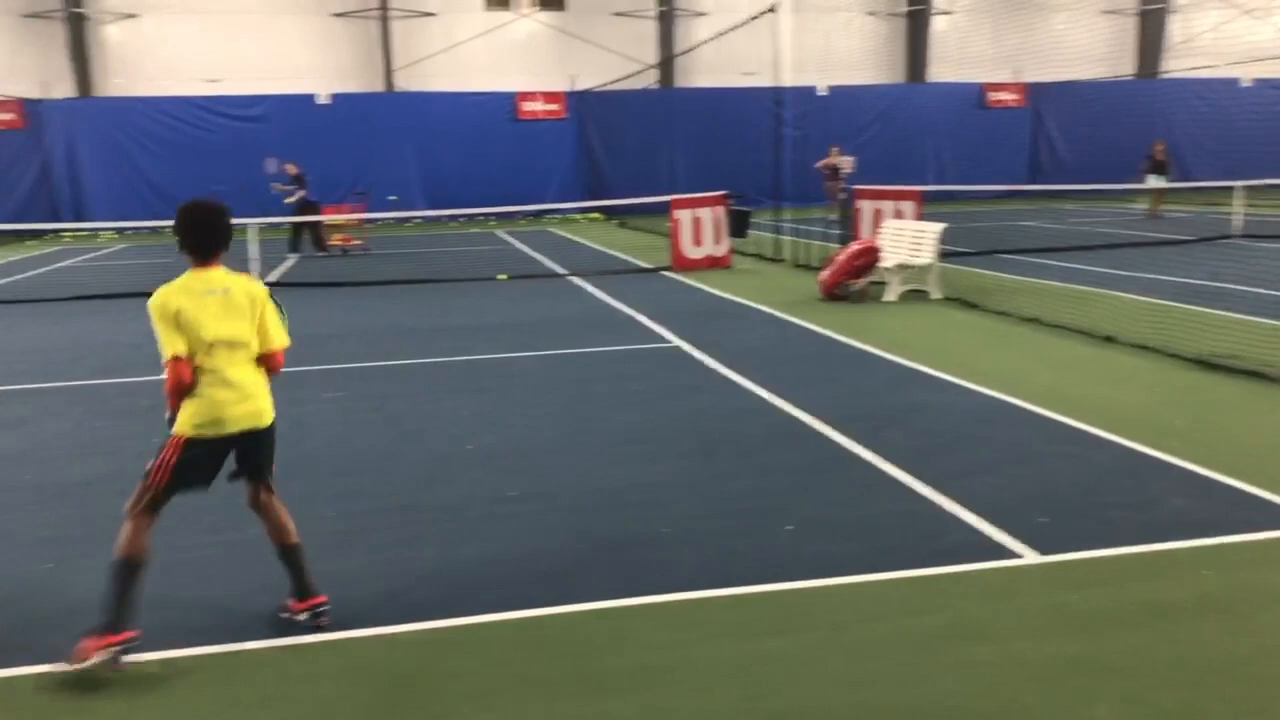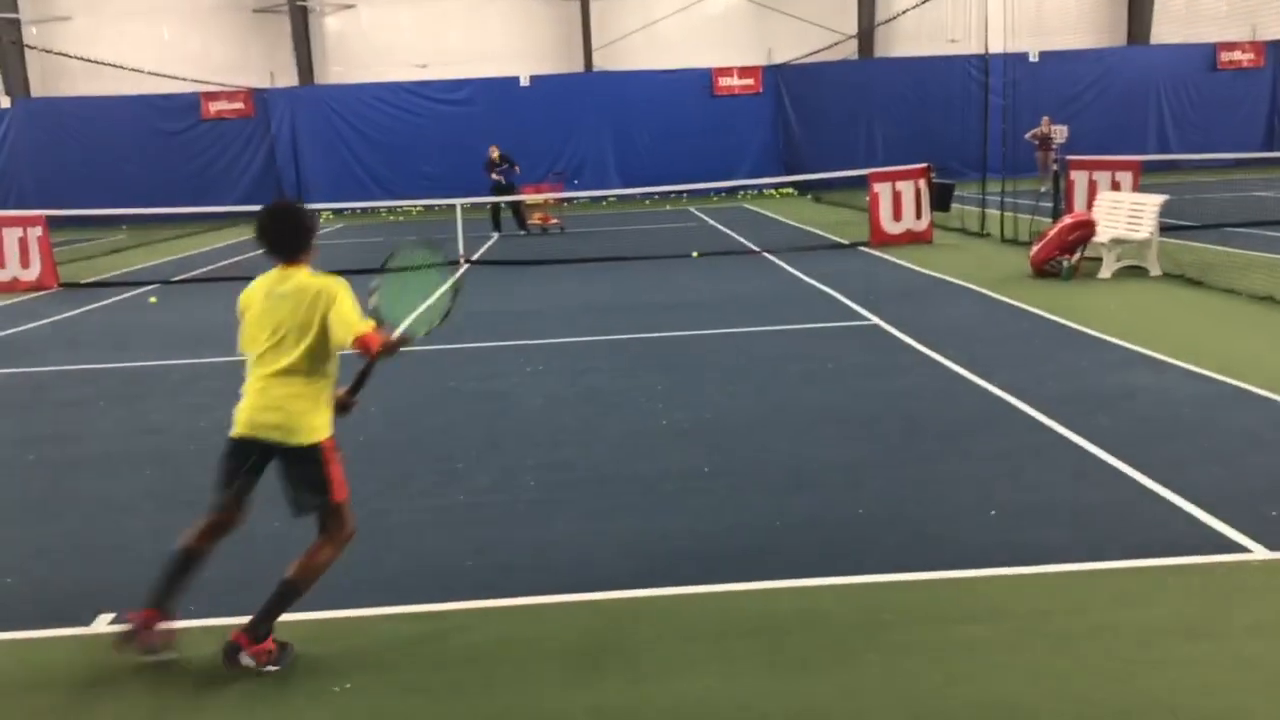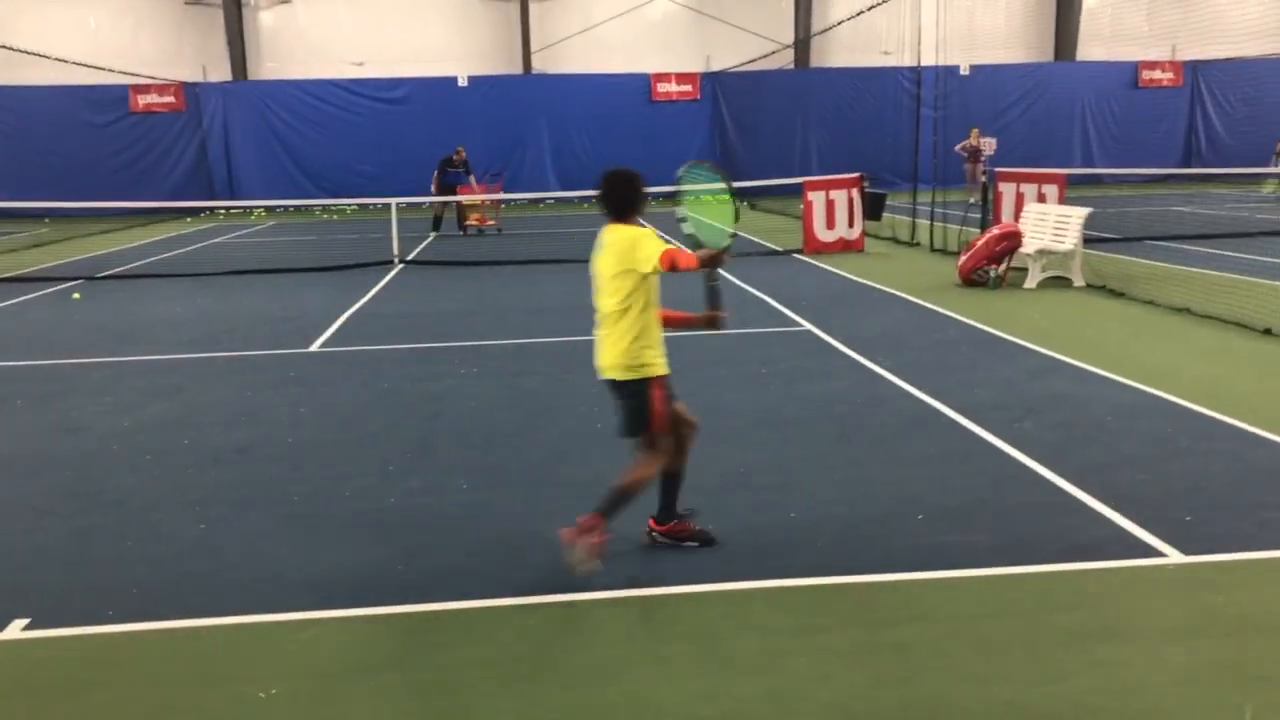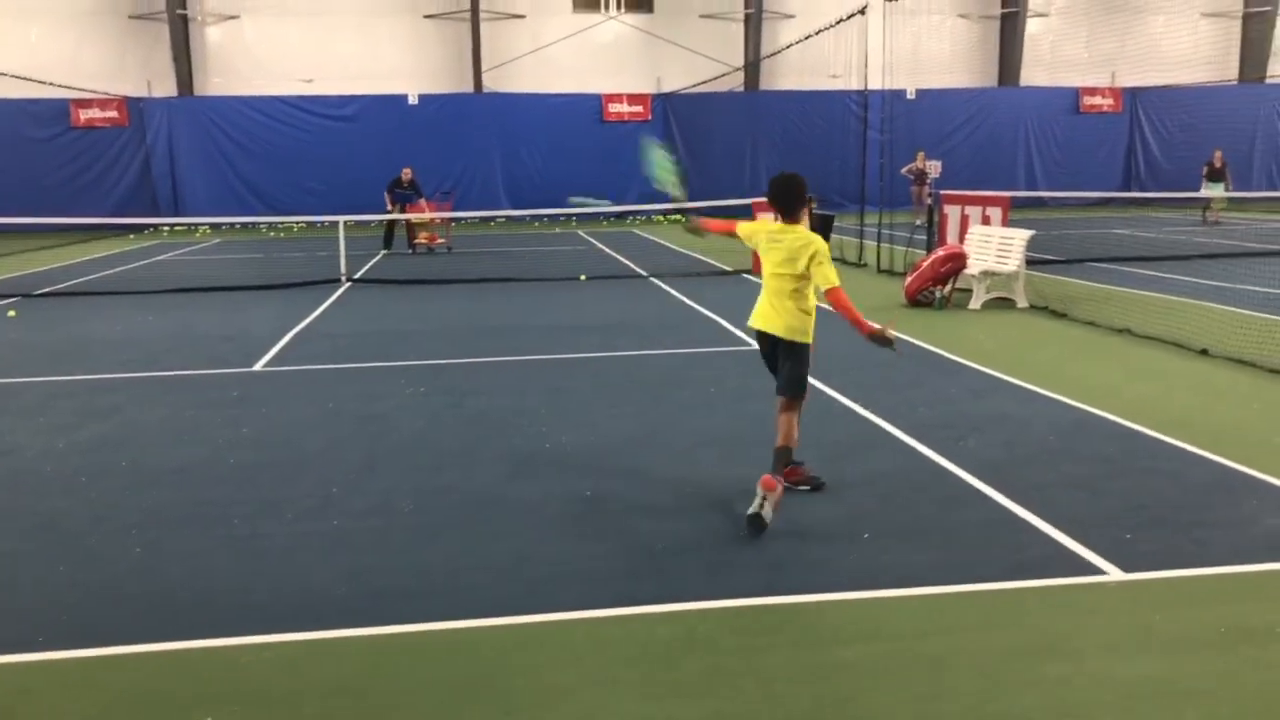
dt=0.7s
person 1, frame 1
left shoulder: (166, 299)
right shoulder: (251, 289)
left elbow: (181, 377)
right elbow: (274, 359)
left wrist: (175, 409)
left hip: (203, 417)
right hip: (256, 413)
left knee: (141, 510)
right knee: (264, 498)
left ankle: (114, 630)
right ankle: (309, 598)
person 1, frame 2
left shoulder: (251, 294)
right shoulder: (329, 288)
right elbow: (368, 344)
right wrist: (390, 341)
left hip: (251, 421)
right hip: (303, 427)
left knee: (220, 518)
right knee: (338, 530)
left ankle: (150, 616)
right ankle: (255, 638)
person 1, frame 3
left shoulder: (607, 243)
right shoulder: (639, 238)
right elbow: (675, 260)
left wrist: (696, 318)
right wrist: (702, 259)
left hip: (623, 361)
right hip: (636, 365)
left knee: (682, 427)
right knee: (652, 456)
left ankle: (667, 521)
right ankle: (590, 530)
person 1, frame 4
left shoulder: (762, 232)
right shoulder: (813, 244)
left elbow: (731, 226)
right elbow: (832, 292)
left wrist: (700, 224)
right wrist: (867, 329)
left hip: (763, 326)
right hip: (794, 332)
left knee: (791, 396)
right knee: (788, 409)
left ankle: (786, 466)
right ankle: (771, 481)
